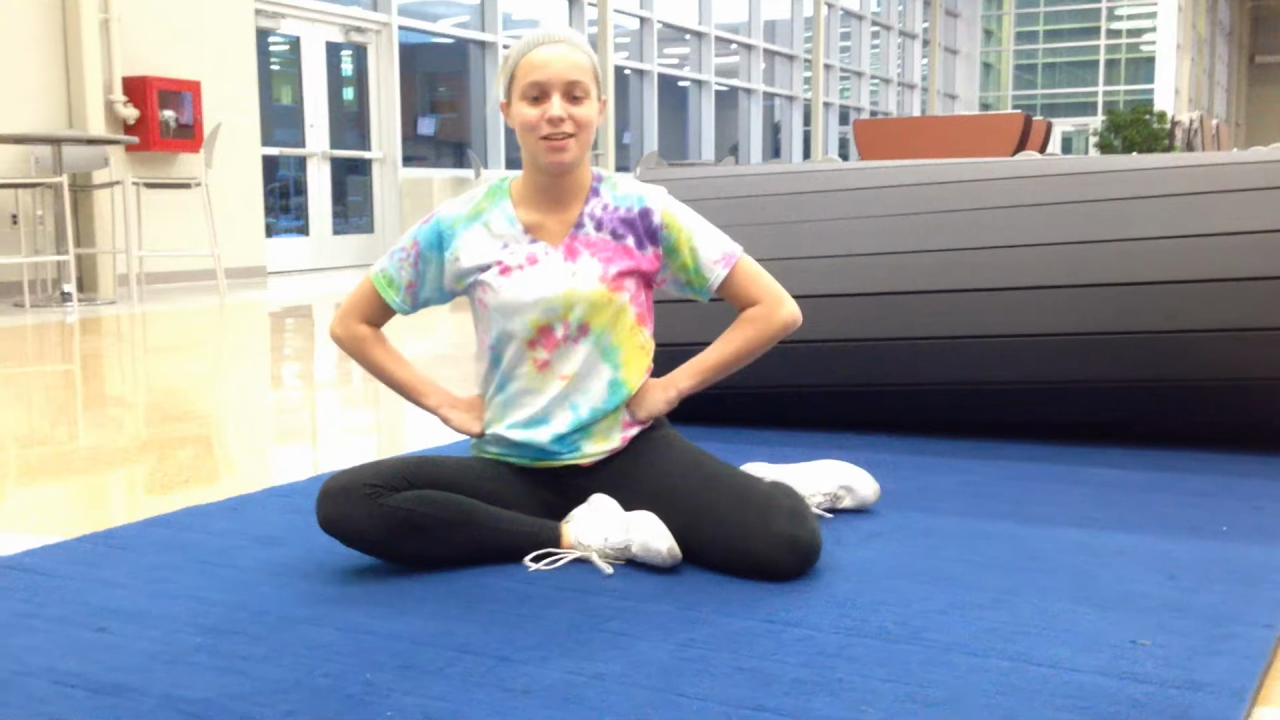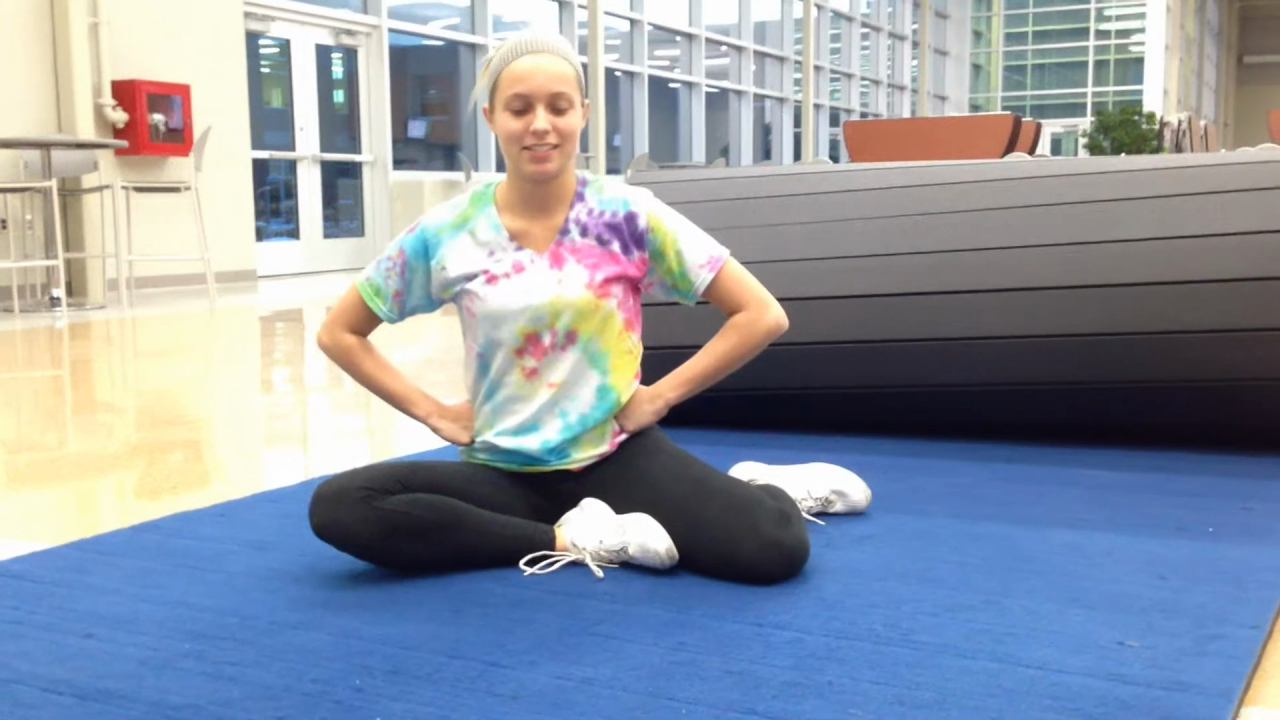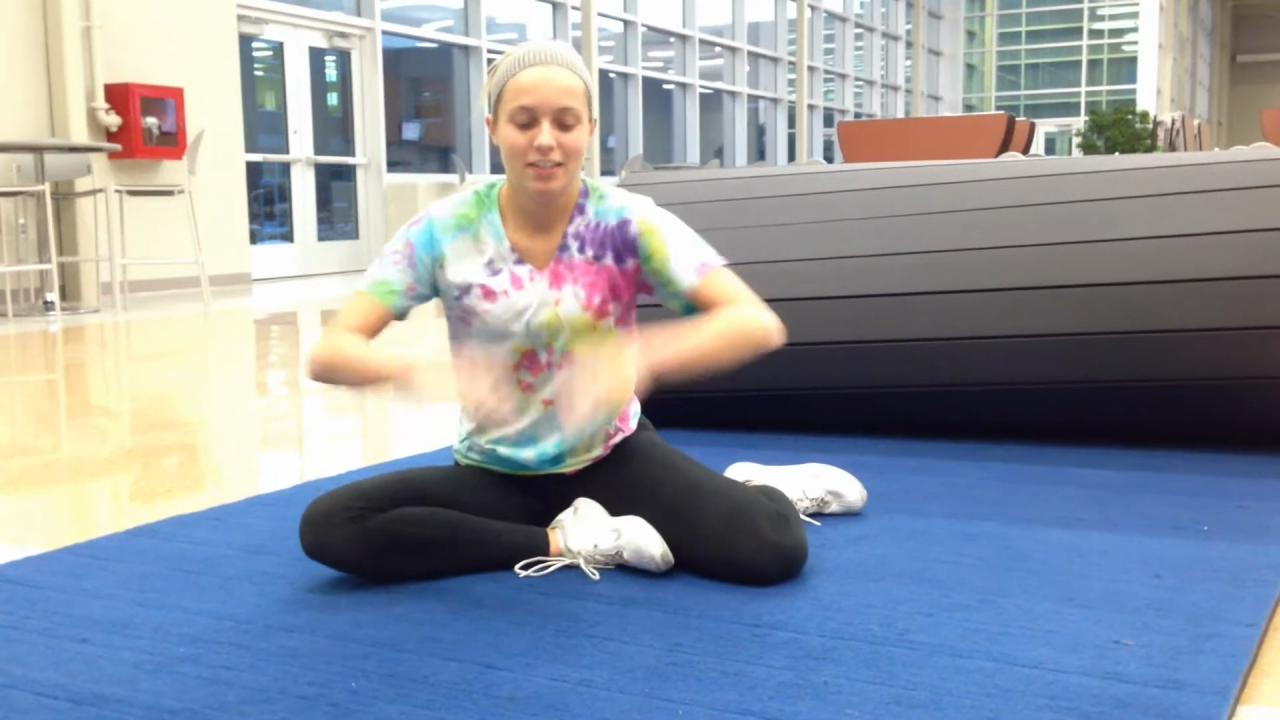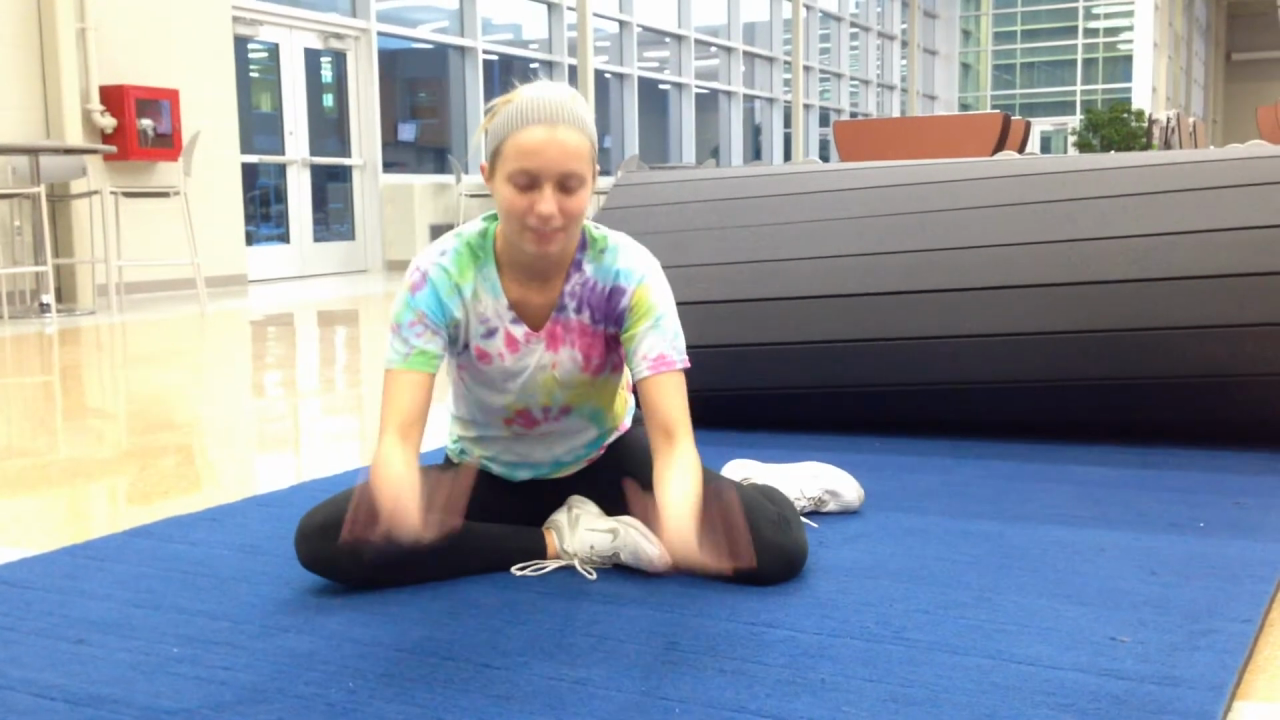
dt=0.5s
person 1, frame 1
left shoulder: (644, 214)
right shoulder: (459, 226)
left elbow: (776, 310)
right elbow: (351, 324)
left wrist: (670, 387)
right wrist: (443, 402)
left hip: (627, 451)
right hip: (511, 466)
left knee: (790, 542)
right knee: (344, 505)
right ankle: (577, 537)
person 1, frame 2
left shoulder: (629, 217)
right shoulder: (445, 234)
left elbow: (762, 315)
right elbow: (338, 333)
left wrist: (657, 397)
right wrist: (435, 412)
left hip: (616, 456)
right hip: (502, 472)
left knee: (776, 548)
right knee: (338, 508)
left ankle: (763, 487)
right ankle: (571, 540)
person 1, frame 3
left shoulder: (626, 221)
right shoulder: (445, 229)
left elbow: (760, 326)
right elbow: (328, 355)
left wrist: (643, 358)
right wrist: (426, 371)
left hip: (611, 458)
right hip: (493, 475)
left knee: (776, 546)
right knee: (327, 529)
left ankle: (755, 485)
right ankle: (567, 542)
person 1, frame 4
left shoulder: (628, 272)
right shoulder: (443, 272)
left elbow: (671, 434)
right elbow: (397, 435)
left wrist: (679, 521)
right wrist: (404, 504)
left hip: (604, 462)
right hip: (485, 478)
left knee: (778, 546)
right knee: (321, 540)
right ankle: (560, 542)
